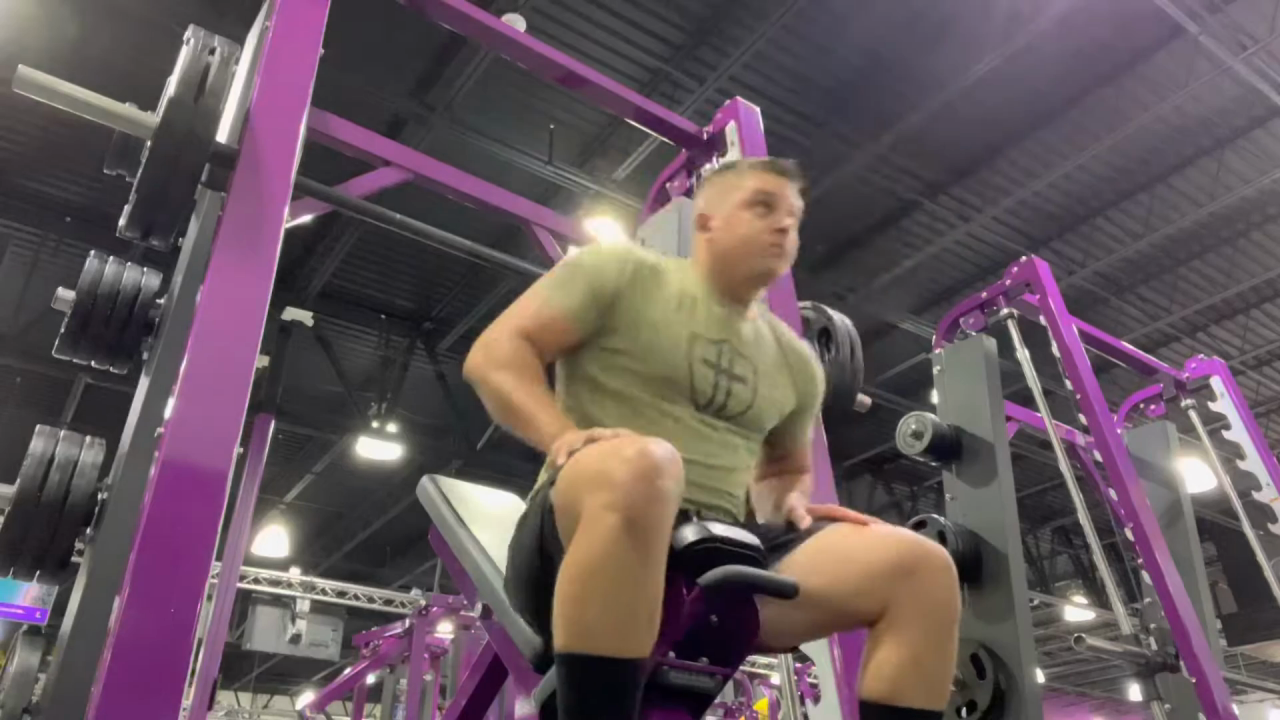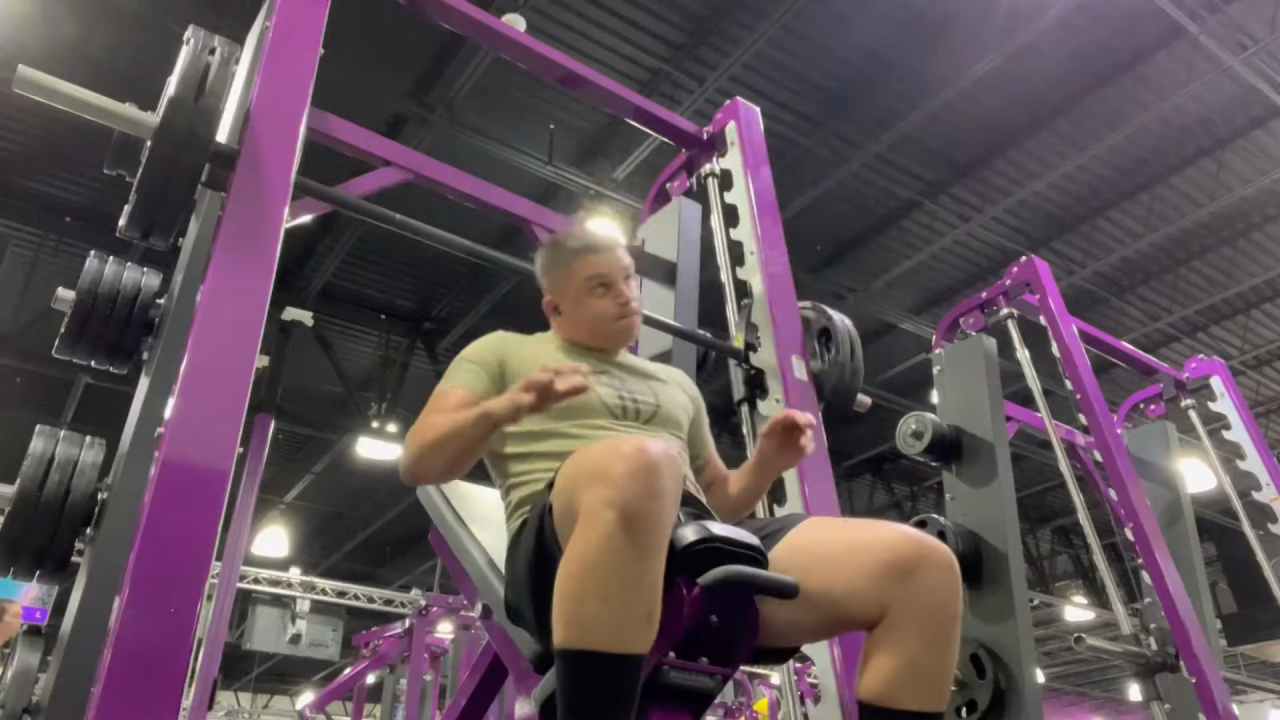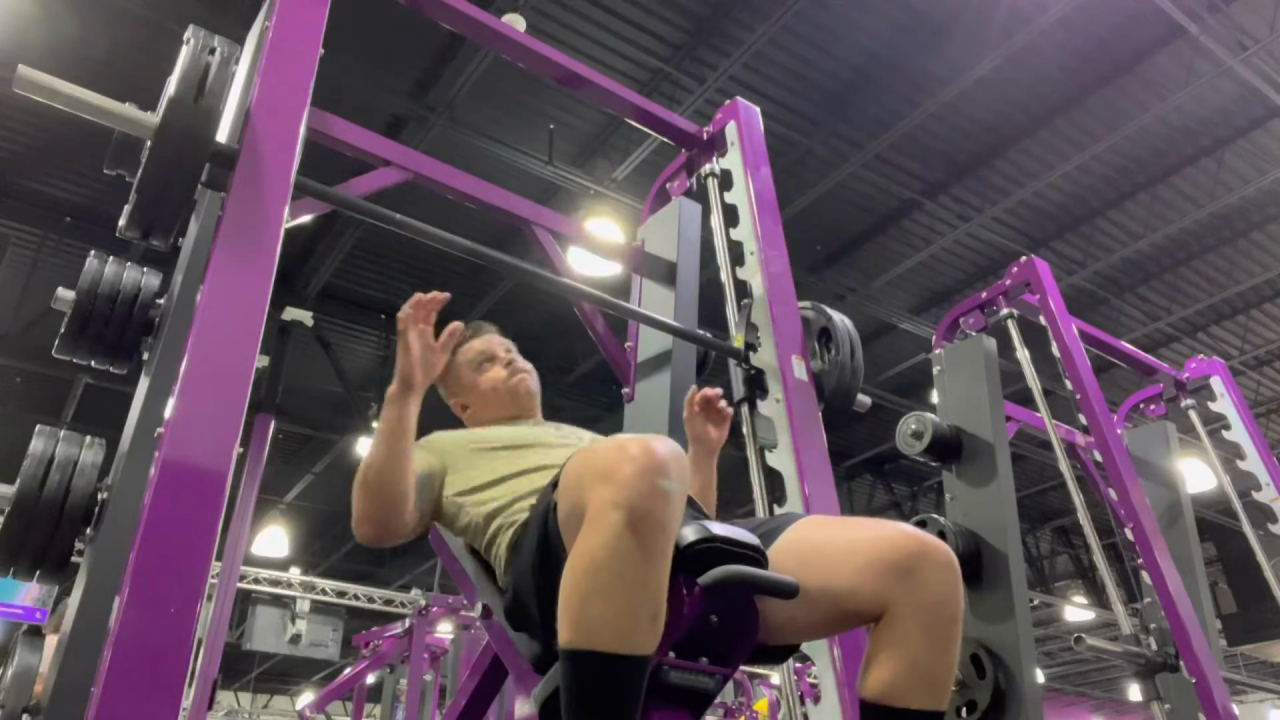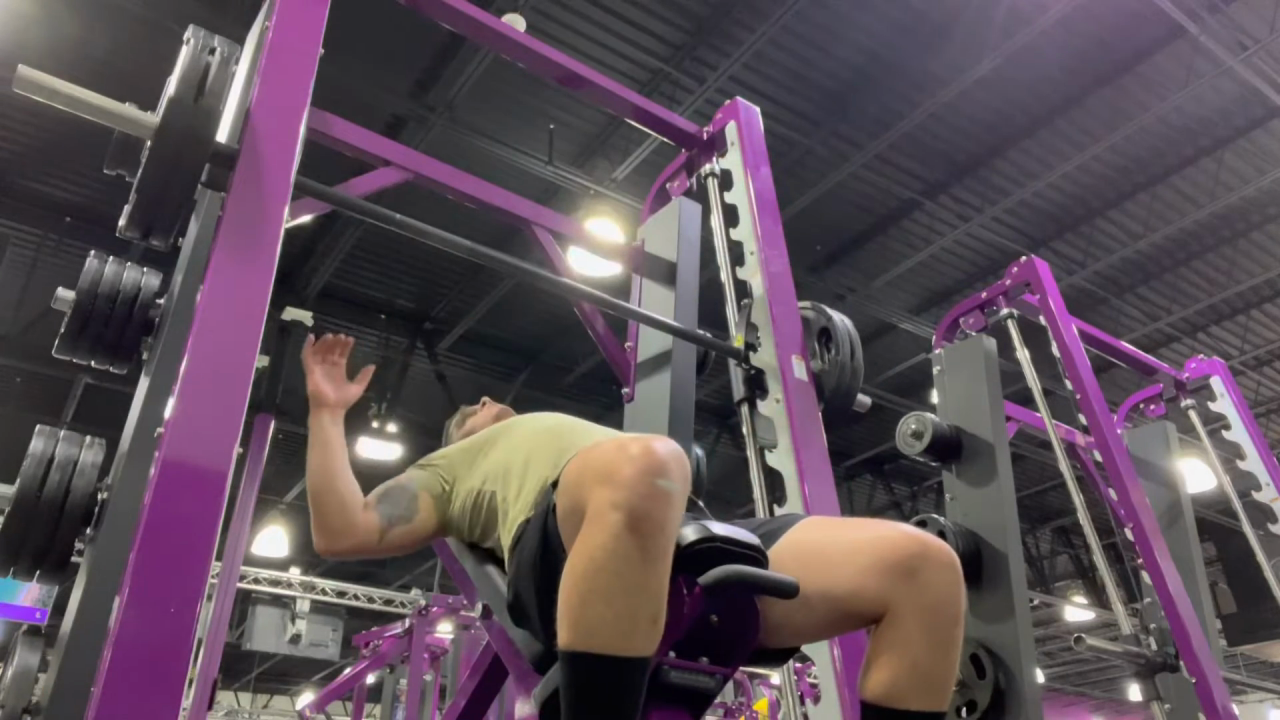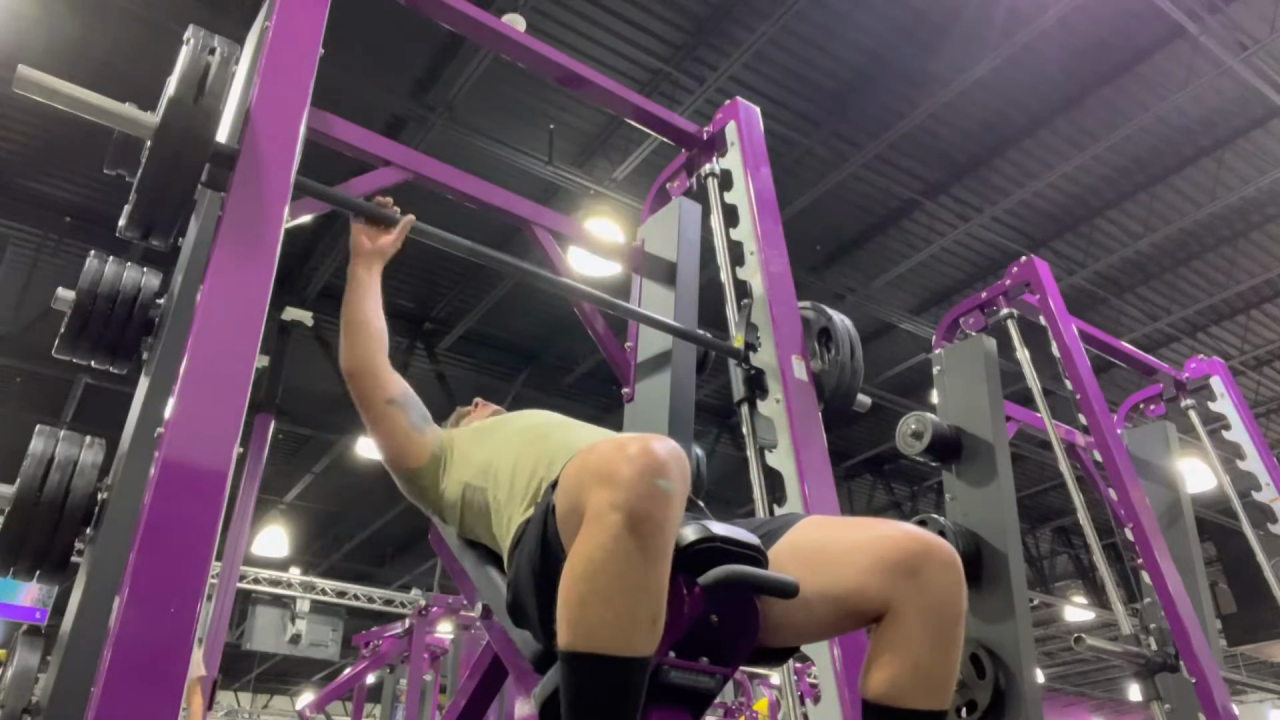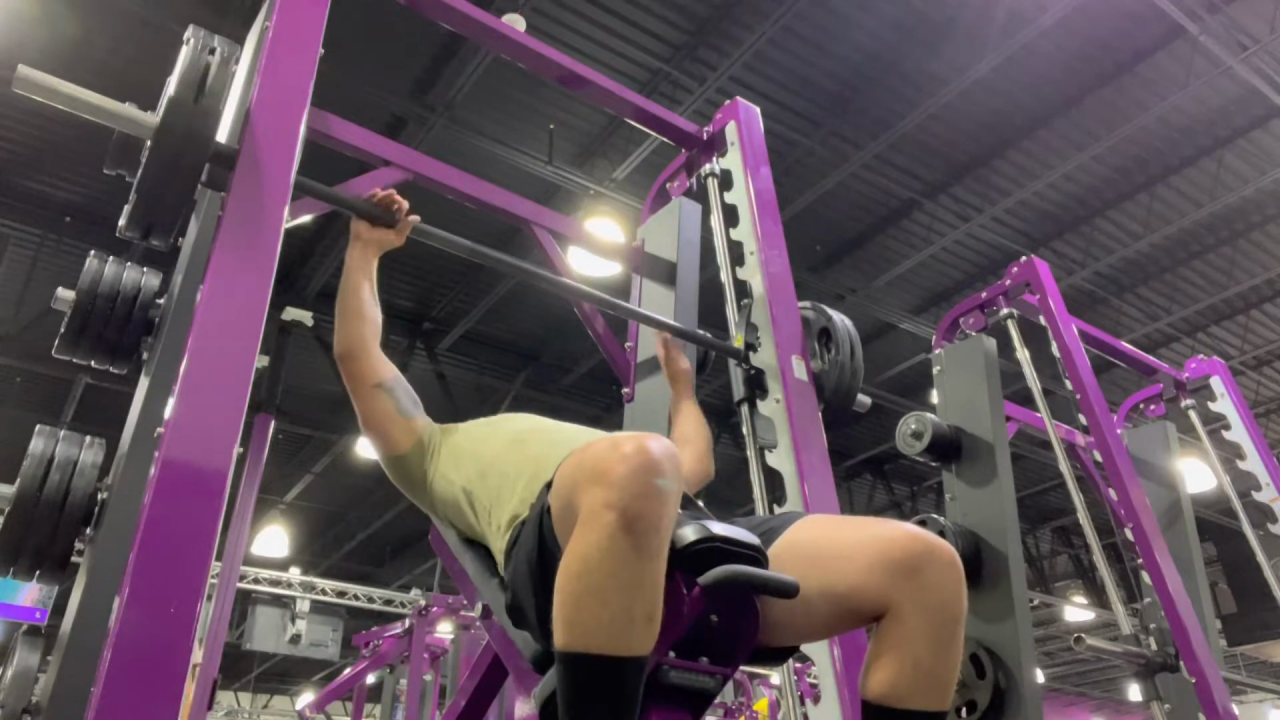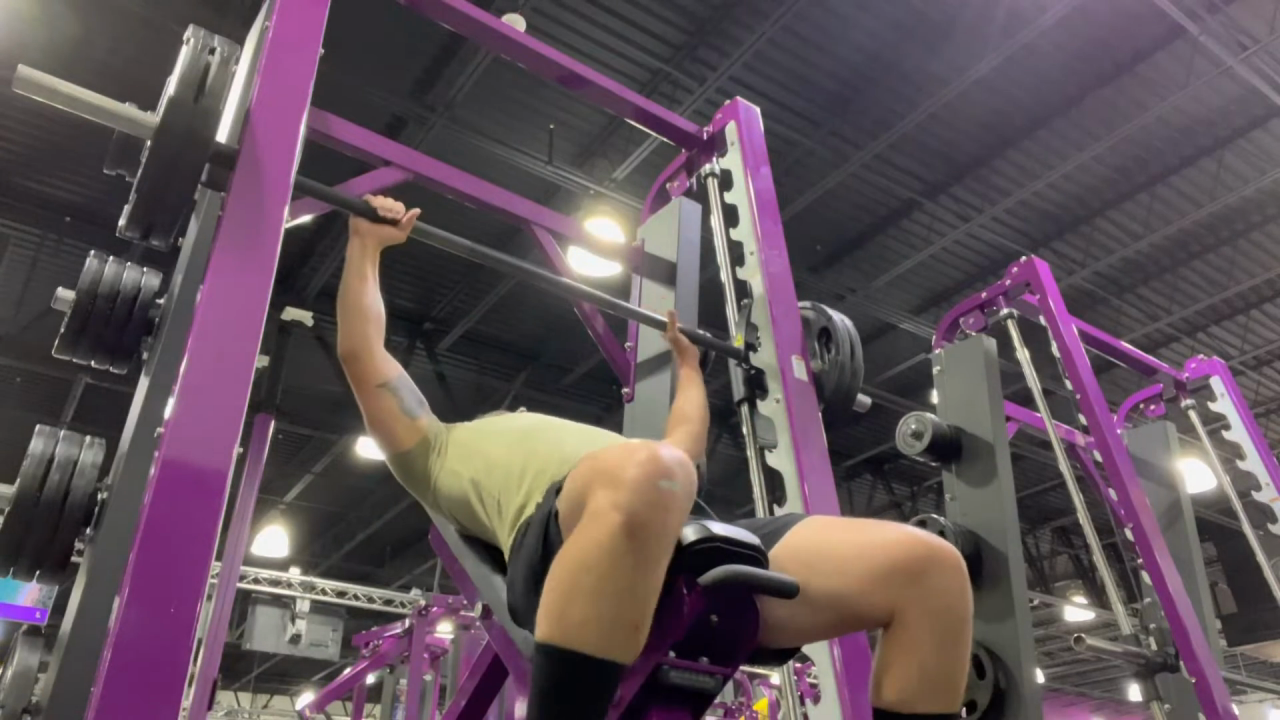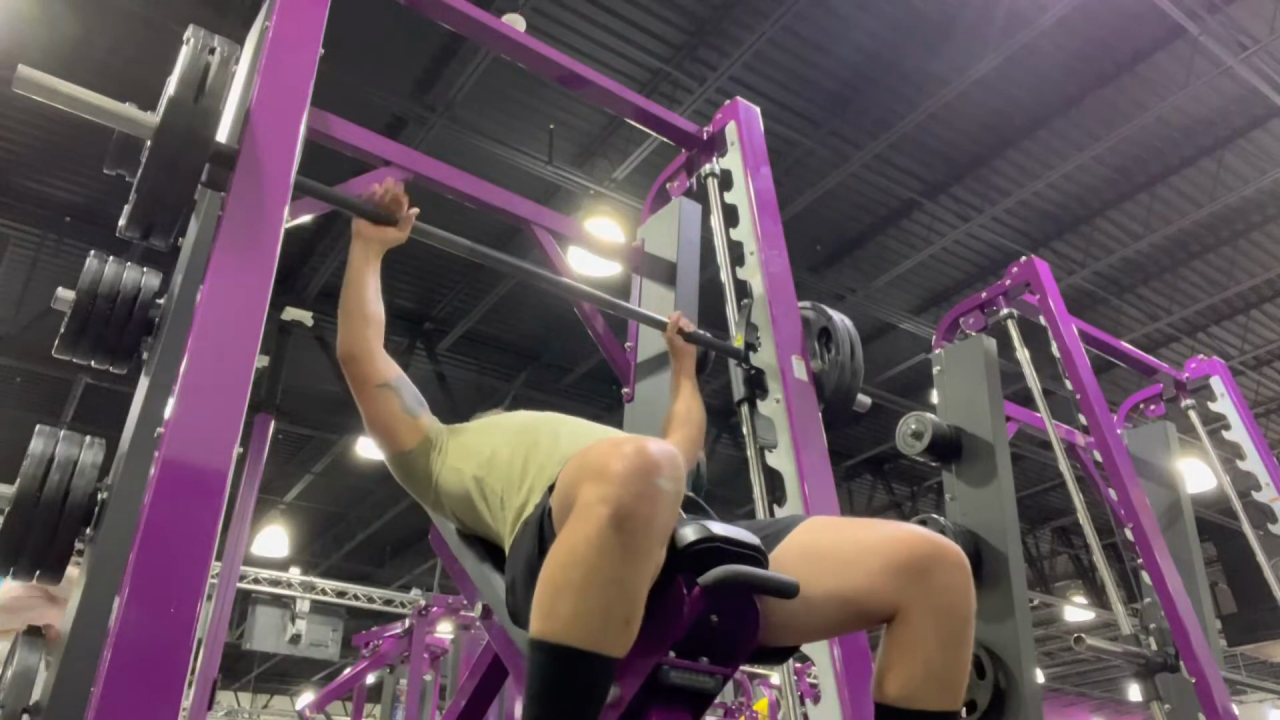
dt=0.5s
person 1, frame 1
left shoulder: (792, 362)
right shoulder: (618, 273)
right elbow: (493, 356)
left wrist: (799, 509)
right wrist: (564, 435)
right hip: (590, 528)
left knee: (922, 569)
right knee: (638, 466)
person 1, frame 2
left shoulder: (676, 384)
right shoulder: (504, 354)
right elbow: (420, 457)
left wrist: (764, 466)
right wrist: (508, 407)
right hip: (571, 550)
left knee: (922, 566)
right knee: (638, 464)
person 1, frame 3
left shoulder: (600, 441)
right shoulder: (447, 452)
right elbow: (377, 525)
left wrist: (704, 454)
right wrist: (407, 389)
right hip: (558, 555)
left knee: (923, 564)
right knee: (643, 466)
person 1, frame 4
left shoulder: (588, 438)
right shoulder: (451, 471)
right elbow: (341, 532)
right wrist: (326, 410)
right hip: (568, 553)
left knee: (923, 567)
right knee: (645, 464)
person 1, frame 5
right shoulder: (441, 458)
right elbow: (365, 370)
right wrist: (367, 264)
right hip: (561, 551)
left knee: (925, 564)
right knee: (642, 469)
person 1, frame 6
left shoulder: (591, 459)
right shoulder: (435, 448)
left elbow: (696, 468)
right elbow: (357, 352)
left wrist: (680, 386)
right wrist: (366, 247)
right hip: (563, 553)
left knee: (924, 563)
right knee: (637, 465)
person 1, frame 7
left shoulder: (612, 474)
right shoulder: (440, 449)
left elbow: (687, 439)
right elbow: (361, 351)
left wrist: (686, 360)
right wrist: (366, 244)
right hip: (562, 541)
left knee: (929, 569)
right knee: (646, 479)
person 1, frame 8
left shoulder: (590, 454)
right shoulder: (438, 450)
left elbow: (685, 446)
right elbow: (359, 354)
left wrist: (684, 364)
right wrist: (369, 244)
right hip: (588, 551)
left knee: (934, 567)
right knee: (635, 470)
